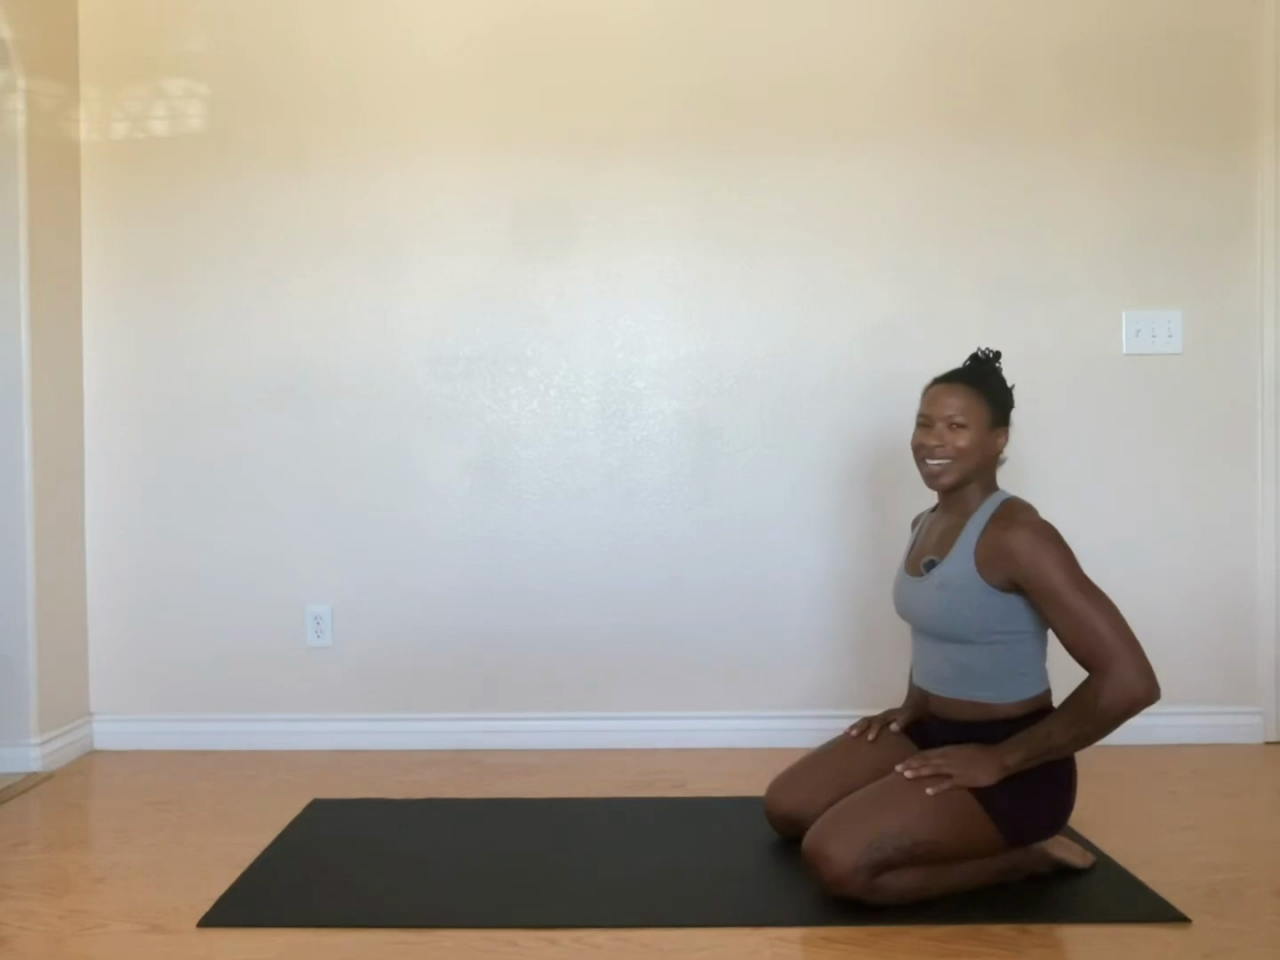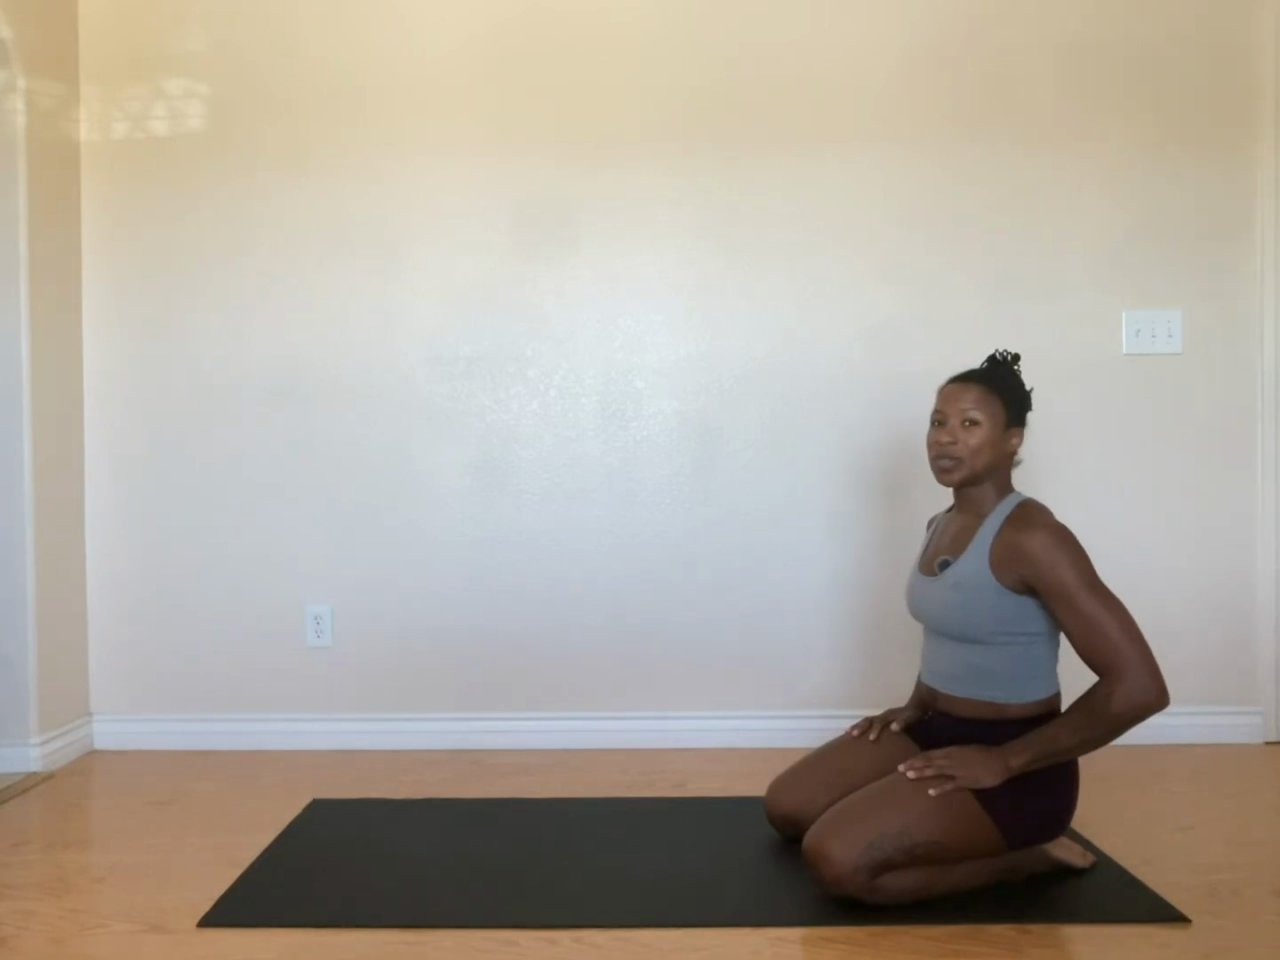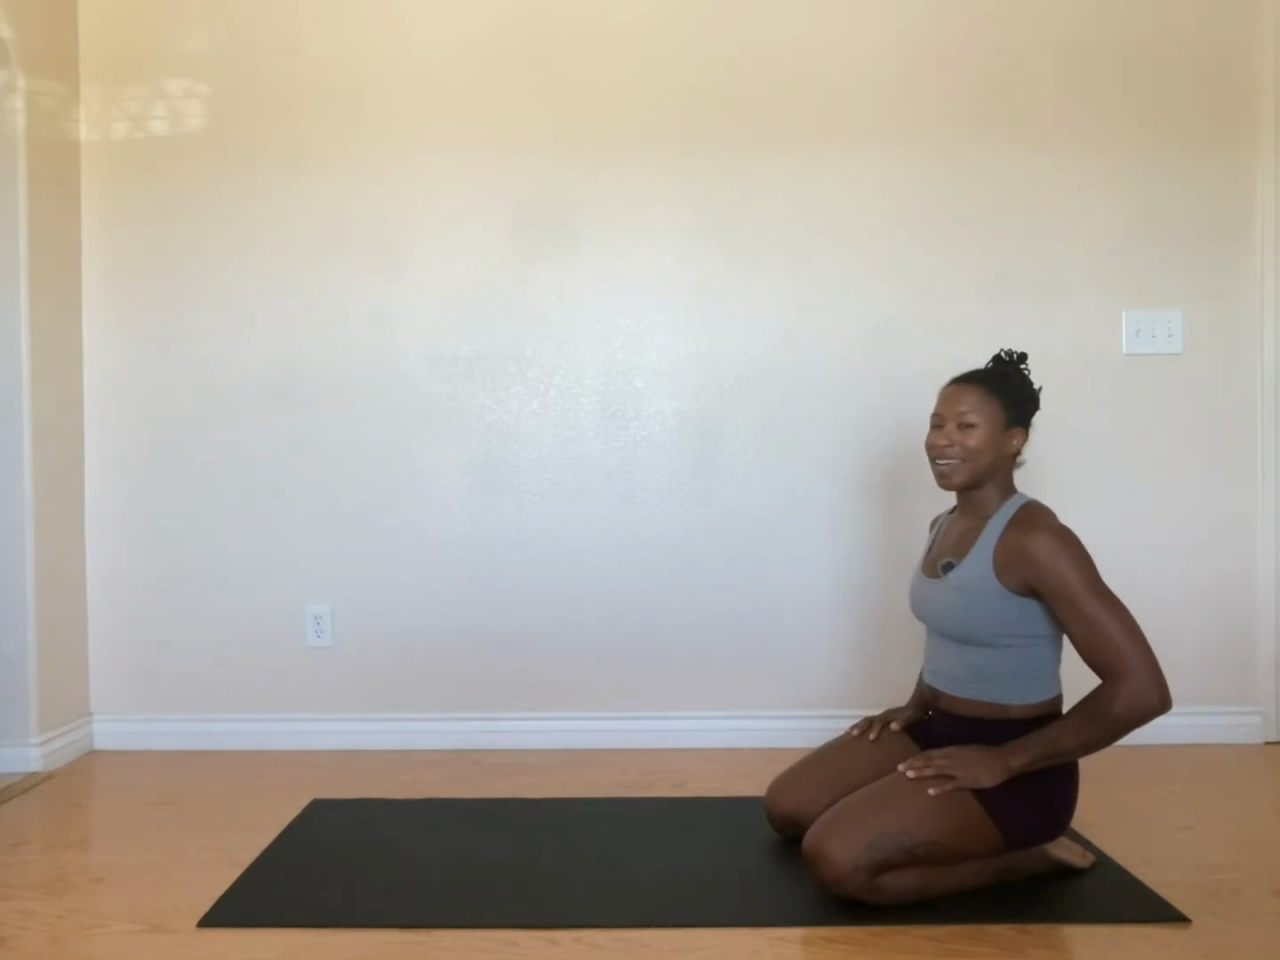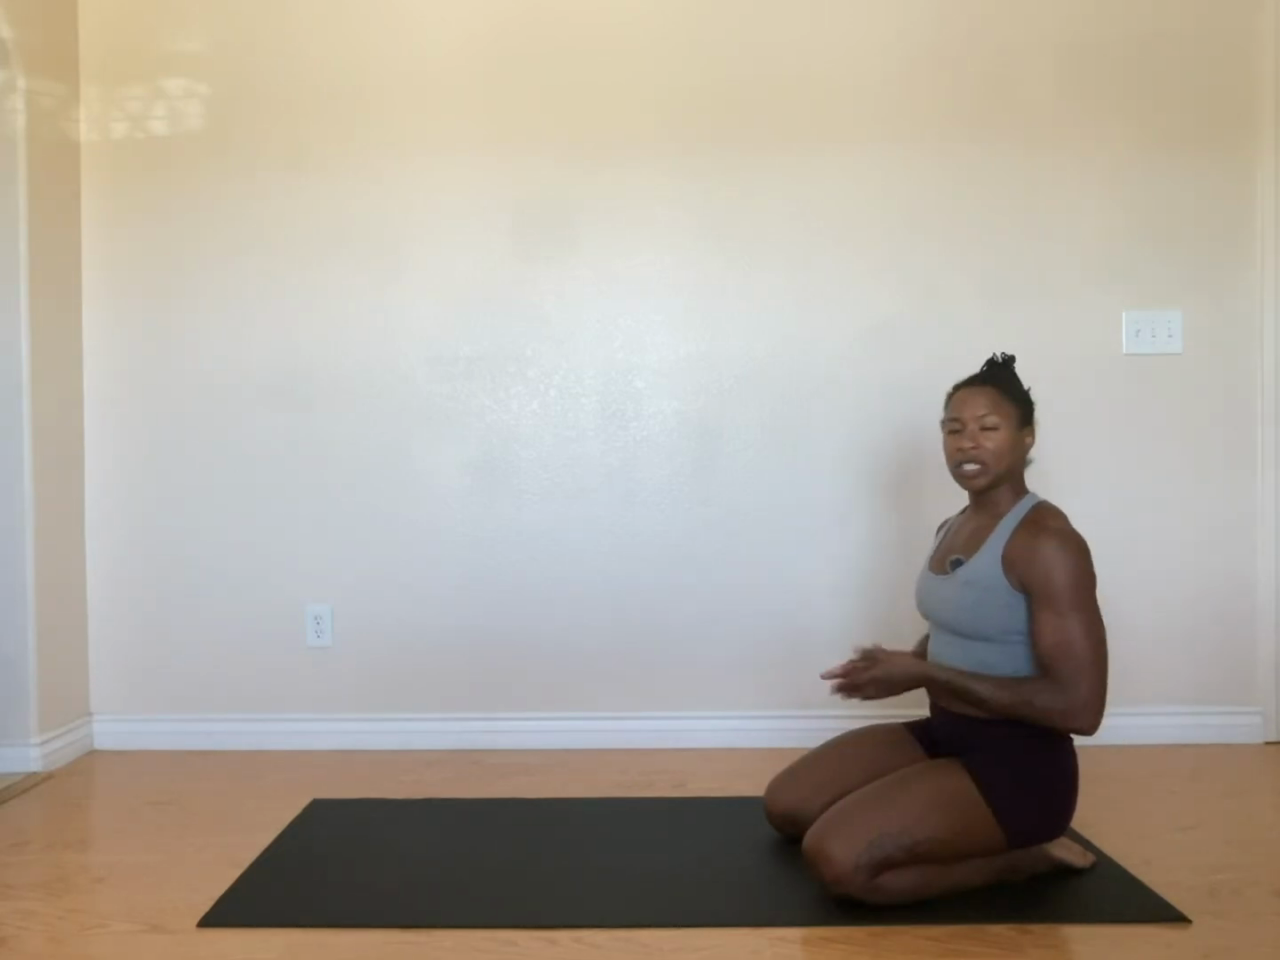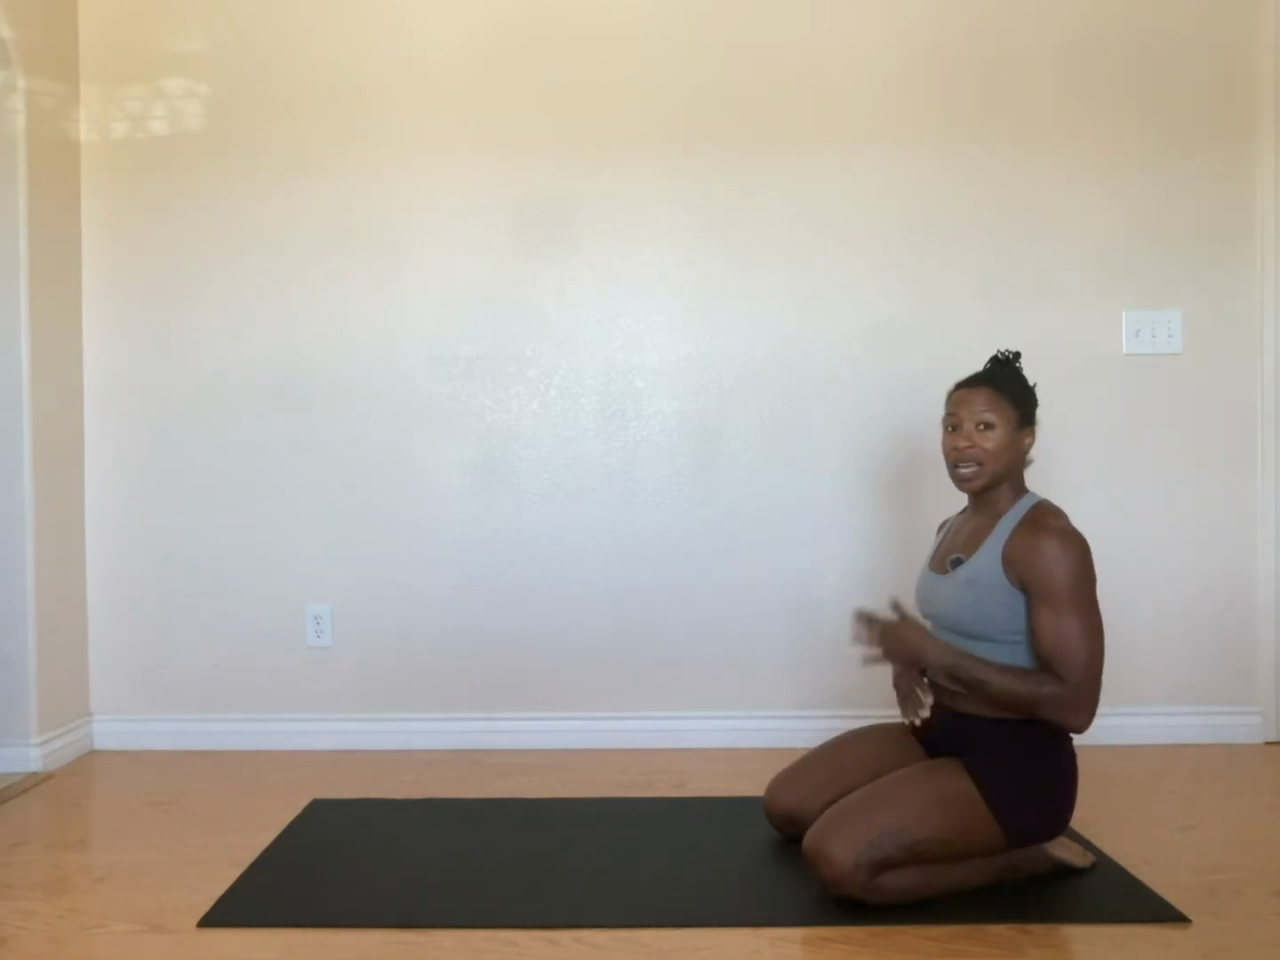
dt=0.7s
person 1, frame 1
left shoulder: (1017, 535)
right shoulder: (927, 525)
left elbow: (1130, 681)
left wrist: (1000, 762)
right wrist: (911, 707)
left hip: (1010, 766)
right hip: (934, 732)
left knee: (838, 860)
right knee: (785, 808)
left ankle: (1030, 856)
right ankle: (953, 828)
person 1, frame 2
left shoulder: (1031, 536)
right shoulder: (943, 527)
left elbow: (1139, 686)
left wrist: (1005, 762)
right wrist: (914, 706)
left hip: (1014, 765)
right hip: (940, 731)
left knee: (838, 859)
right knee: (786, 807)
left ankle: (1031, 857)
right ankle: (972, 833)
person 1, frame 3
left shoulder: (1036, 540)
right shoulder: (945, 527)
left elbow: (1142, 690)
left wrist: (1005, 762)
right wrist: (915, 707)
left hip: (1014, 768)
right hip: (942, 733)
left knee: (839, 859)
right knee: (787, 807)
left ankle: (1029, 857)
right ankle: (964, 836)
person 1, frame 4
left shoulder: (1046, 540)
right shoulder: (954, 529)
left elbow: (1079, 706)
left wrist: (925, 674)
right wrist: (891, 668)
left hip: (1018, 764)
right hip: (942, 734)
left knee: (838, 859)
right knee: (786, 805)
left ankle: (1029, 856)
right ankle: (976, 836)
person 1, frame 5
left shoulder: (1048, 541)
right shoulder: (955, 527)
left elbow: (1075, 704)
left wrist: (929, 651)
right wrist: (911, 660)
left hip: (1020, 764)
right hip: (946, 734)
left knee: (838, 858)
right knee: (786, 804)
left ankle: (1029, 856)
right ankle: (973, 836)
